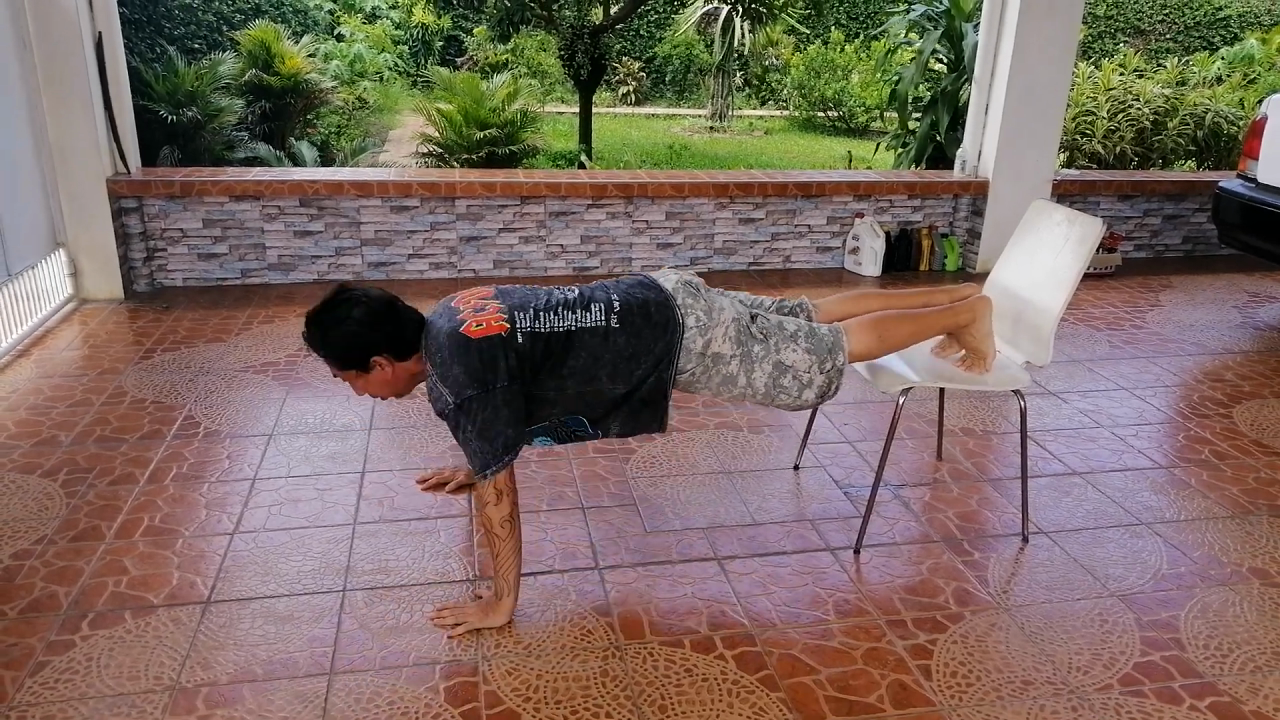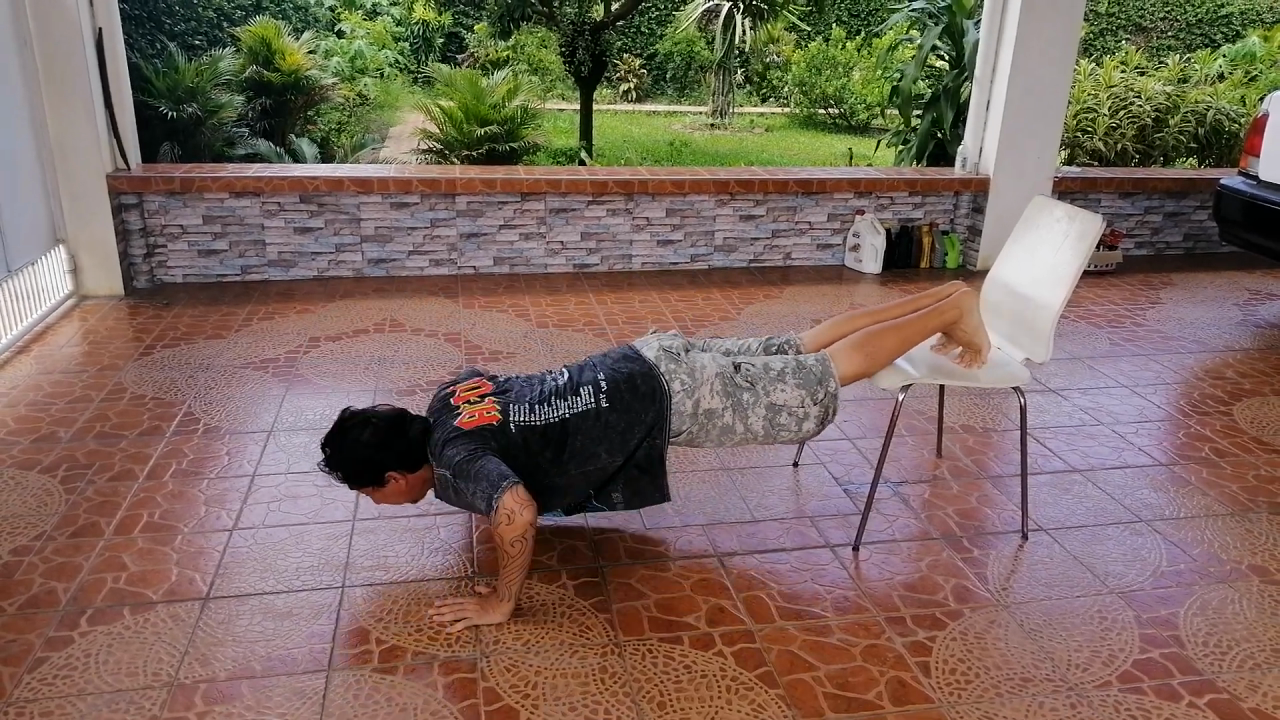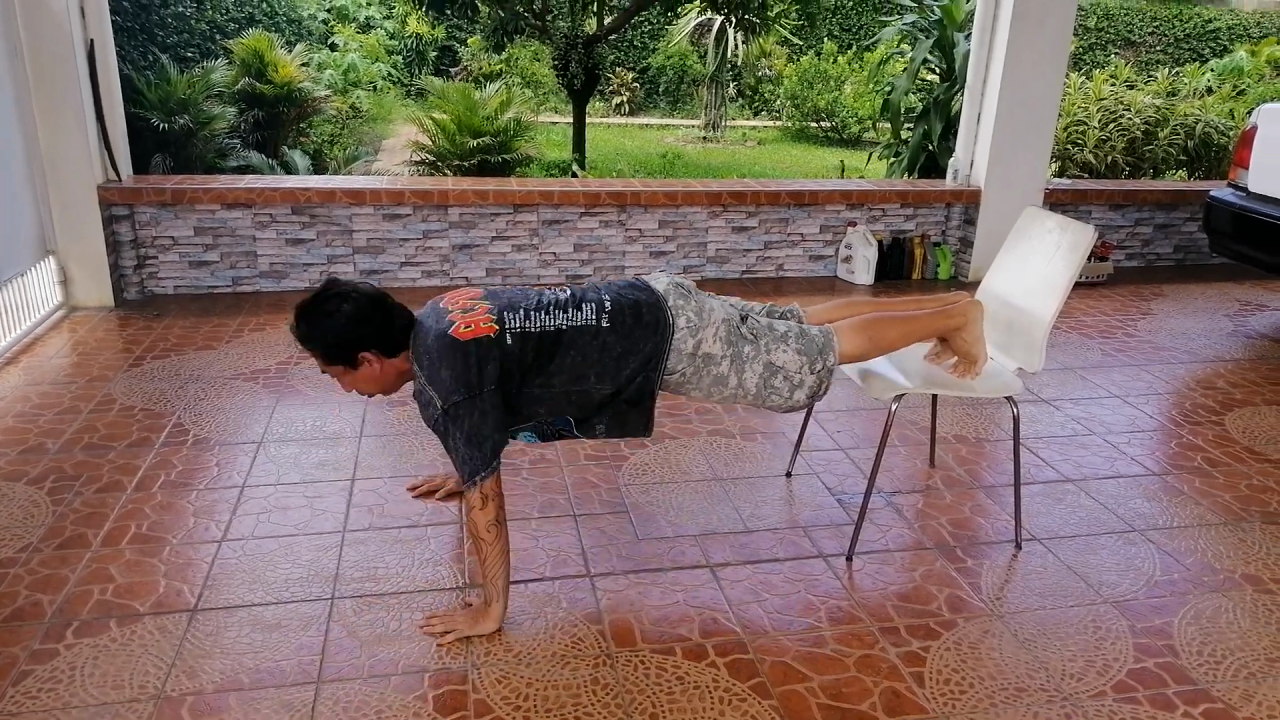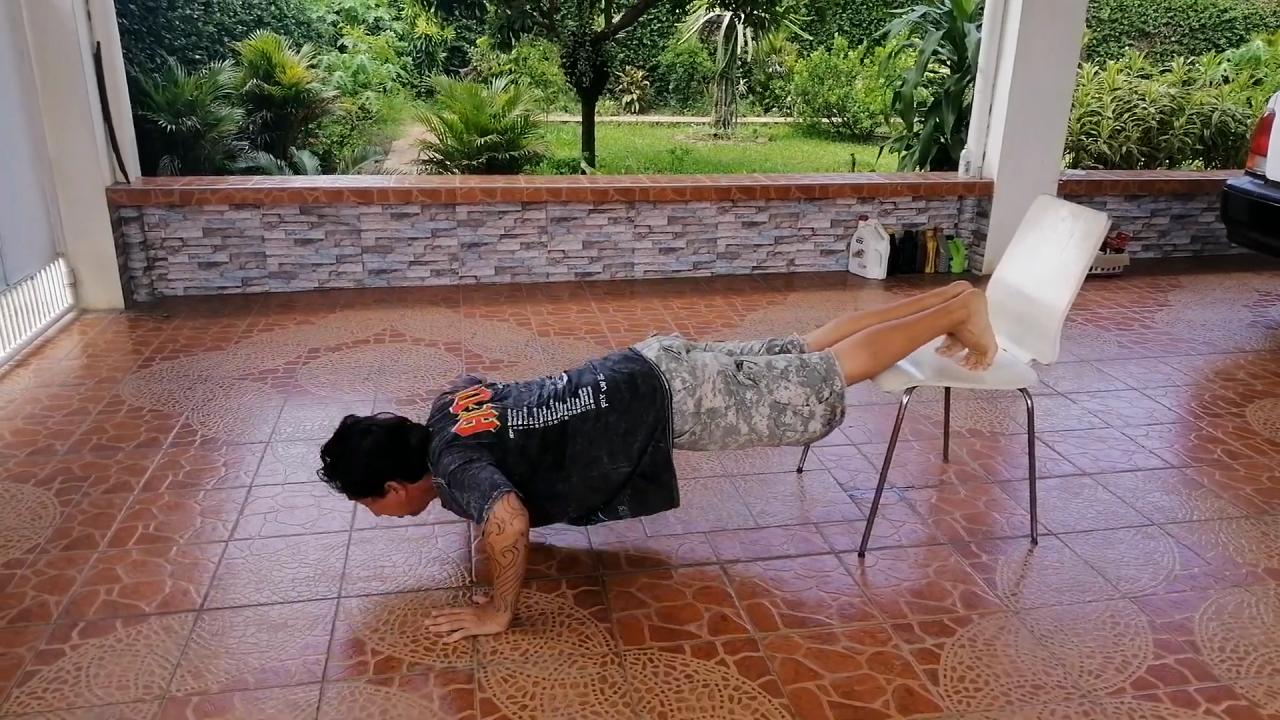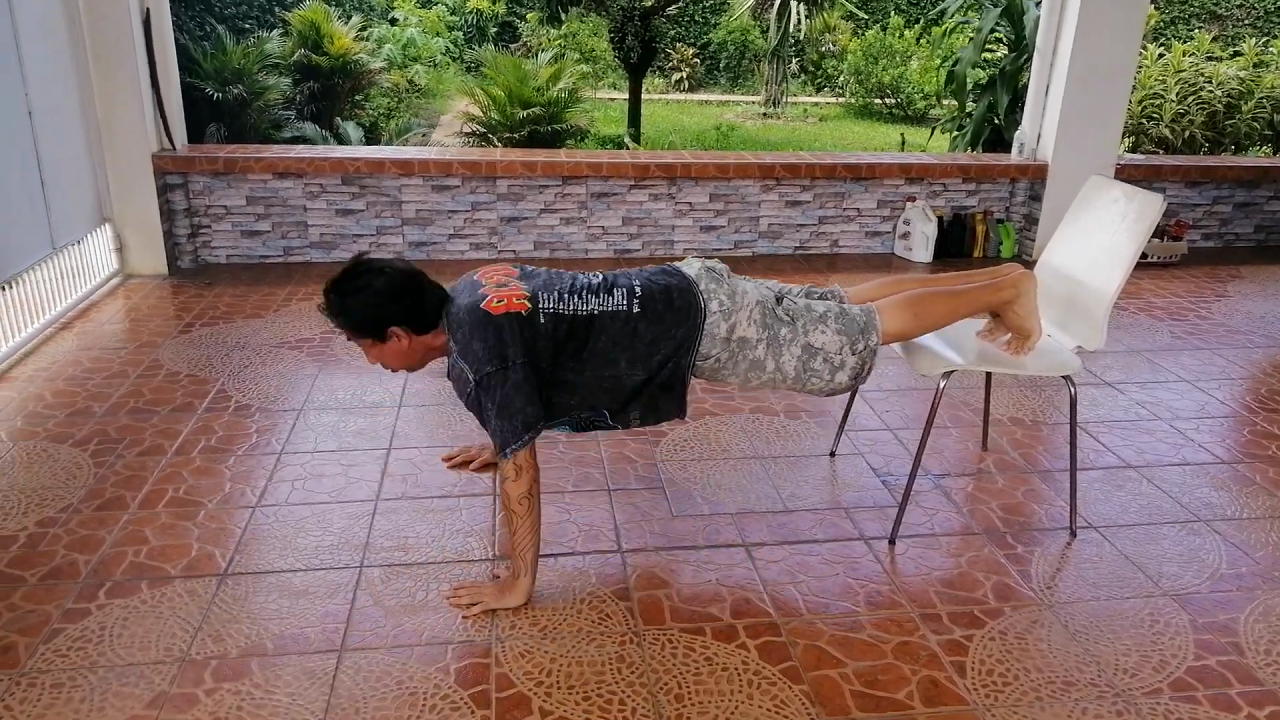
dt=0.5s
person 1, frame 1
left shoulder: (456, 371)
right shoulder: (444, 319)
left elbow: (501, 494)
left wrist: (500, 603)
right wrist: (474, 459)
left hip: (678, 337)
right hip: (667, 300)
left knee: (832, 352)
right knee: (814, 318)
left ankle: (965, 313)
right ankle: (953, 294)
person 1, frame 2
left shoulder: (455, 457)
right shoulder: (446, 404)
left elbow: (517, 513)
left wrist: (502, 598)
left hip: (666, 399)
right hip: (653, 364)
left knee: (826, 376)
right knee: (807, 350)
left ankle: (952, 308)
right ankle: (940, 295)
person 1, frame 3
left shoulder: (445, 369)
right shoulder: (433, 320)
left elbow: (486, 498)
left wrist: (490, 610)
right wrist: (465, 464)
left hip: (669, 337)
right hip: (654, 305)
left knee: (822, 355)
right knee: (806, 328)
left ankle: (955, 315)
right ankle: (942, 303)
person 1, frame 4
left shoulder: (453, 468)
right shoulder: (446, 416)
left elbow: (508, 521)
left wrist: (498, 608)
left hip: (669, 402)
right hip: (653, 368)
left knee: (830, 378)
right knee: (809, 355)
left ankle: (960, 309)
right ankle: (948, 296)
person 1, frame 5
left shoulder: (474, 347)
right shoulder: (466, 295)
left elbow: (520, 471)
left wrist: (518, 581)
right wrist: (496, 438)
left hip: (702, 322)
right hip: (689, 291)
left knee: (861, 335)
right knee: (842, 307)
left ankle: (1007, 288)
right ankle: (994, 278)
